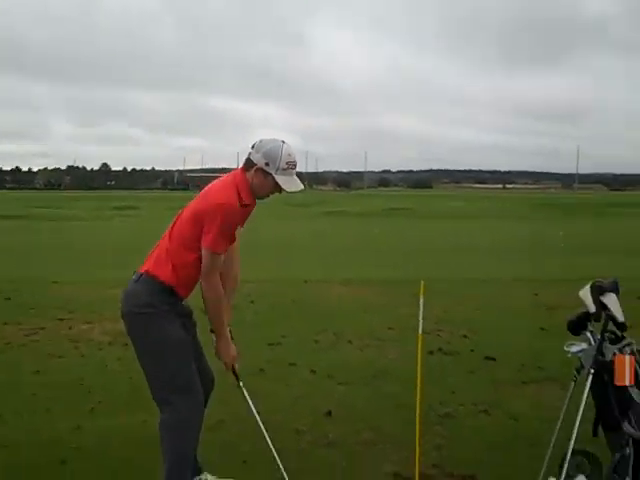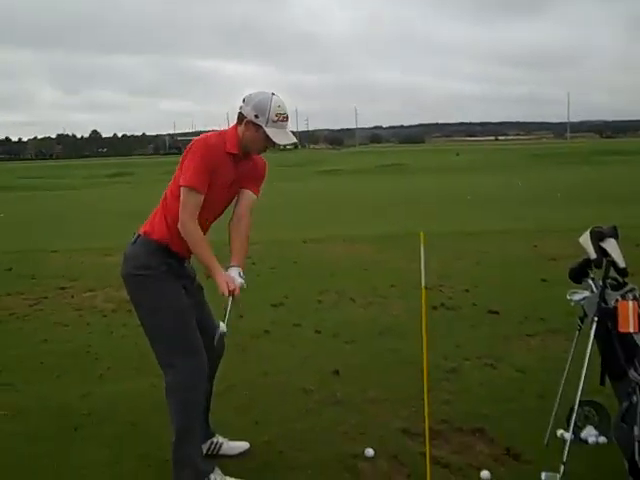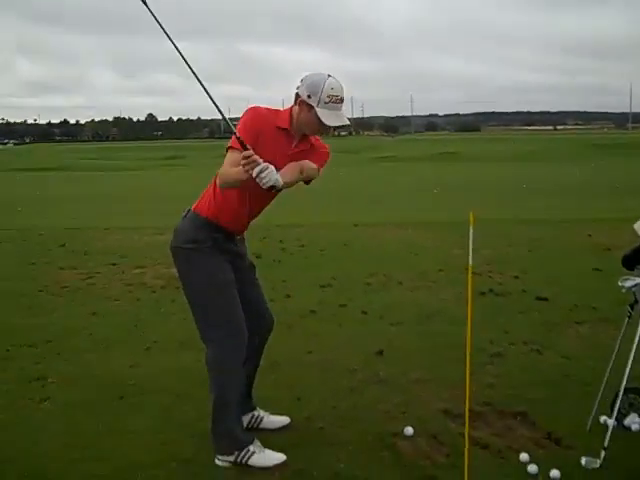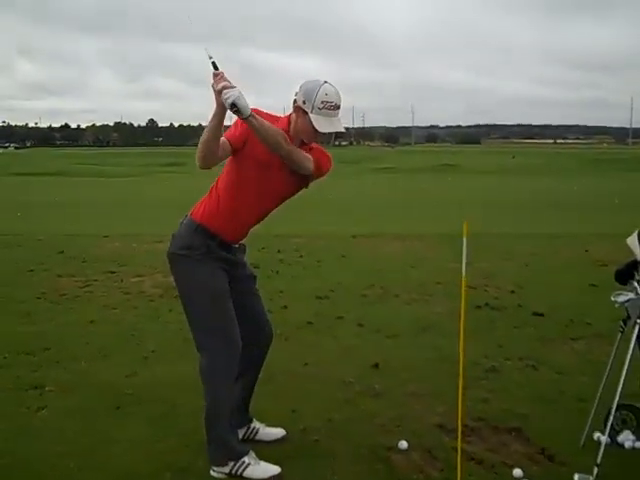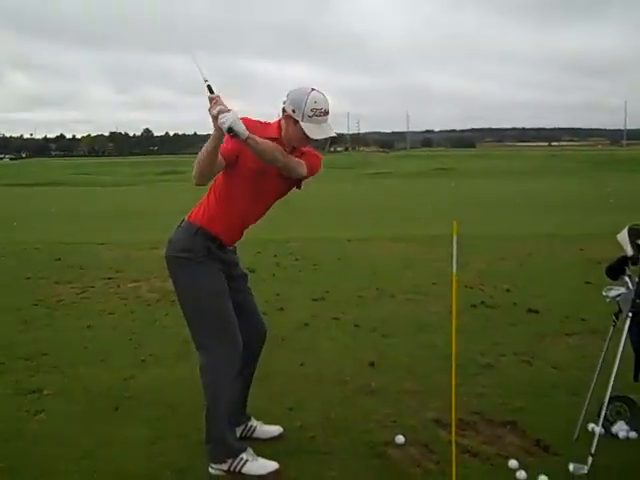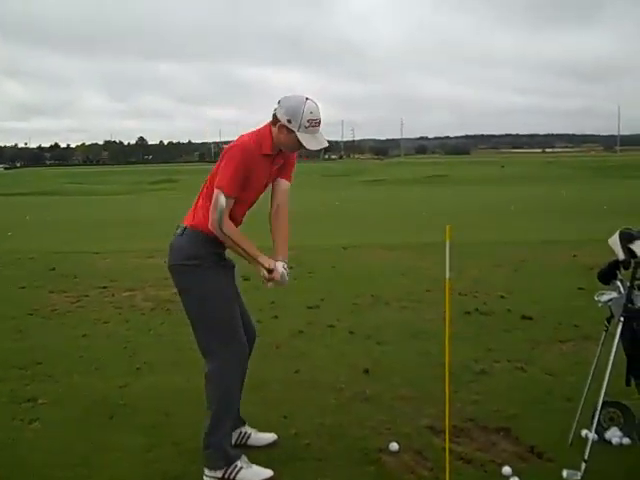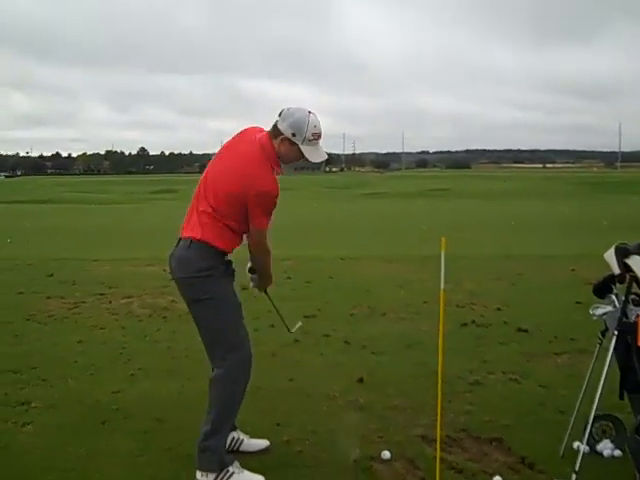
dt=0.2s
person 1, frame 1
left shoulder: (244, 193)
right shoulder: (225, 203)
left elbow: (228, 259)
right elbow: (209, 278)
left wrist: (224, 328)
right wrist: (225, 340)
left hip: (169, 299)
right hip: (150, 300)
left knee: (201, 383)
right knee: (183, 400)
person 1, frame 2
left shoulder: (256, 168)
right shoulder: (206, 146)
left elbow: (242, 218)
right elbow: (185, 221)
left wrist: (236, 270)
right wrist: (216, 273)
left hip: (177, 261)
right hip: (150, 261)
left knee: (210, 347)
right knee: (188, 363)
left ankle: (200, 437)
person 1, frame 3
left shoulder: (318, 153)
right shoulder: (257, 118)
left elbow: (292, 173)
right elbow: (225, 178)
left wrist: (272, 175)
right wrist: (248, 170)
left hip: (232, 240)
right hip: (199, 236)
left knee: (258, 324)
right knee: (228, 337)
left ankle: (241, 410)
right ankle: (230, 444)
person 1, frame 4
left shoulder: (319, 161)
right shoulder: (255, 122)
left elbow: (283, 149)
right elbow: (204, 159)
left wrist: (245, 111)
right wrist: (221, 110)
left hip: (231, 250)
right hip: (196, 244)
left knee: (258, 335)
right knee: (222, 348)
left ankle: (237, 421)
person 1, frame 5
left shoulder: (310, 161)
right shoulder: (248, 129)
left elbow: (277, 162)
right elbow: (200, 177)
left wrist: (240, 131)
right wrist: (219, 134)
left hip: (223, 250)
right hip: (193, 247)
left knee: (252, 334)
right knee: (223, 347)
left ankle: (235, 419)
right ankle: (223, 452)
person 1, frame 6
left shoulder: (286, 156)
right shoulder: (245, 149)
left elbow: (280, 209)
right elbow: (217, 221)
left wrist: (280, 261)
right wrist: (261, 259)
left hip: (206, 251)
right hip: (196, 251)
left knee: (242, 337)
right knee: (227, 352)
left ankle: (229, 426)
person 1, frame 7
left shoulder: (249, 135)
right shoulder: (265, 185)
right elbow: (258, 245)
left wrist: (258, 268)
right wrist: (265, 276)
left hip: (188, 253)
right hip: (204, 262)
left knee: (228, 348)
right knee: (235, 358)
left ankle: (221, 431)
